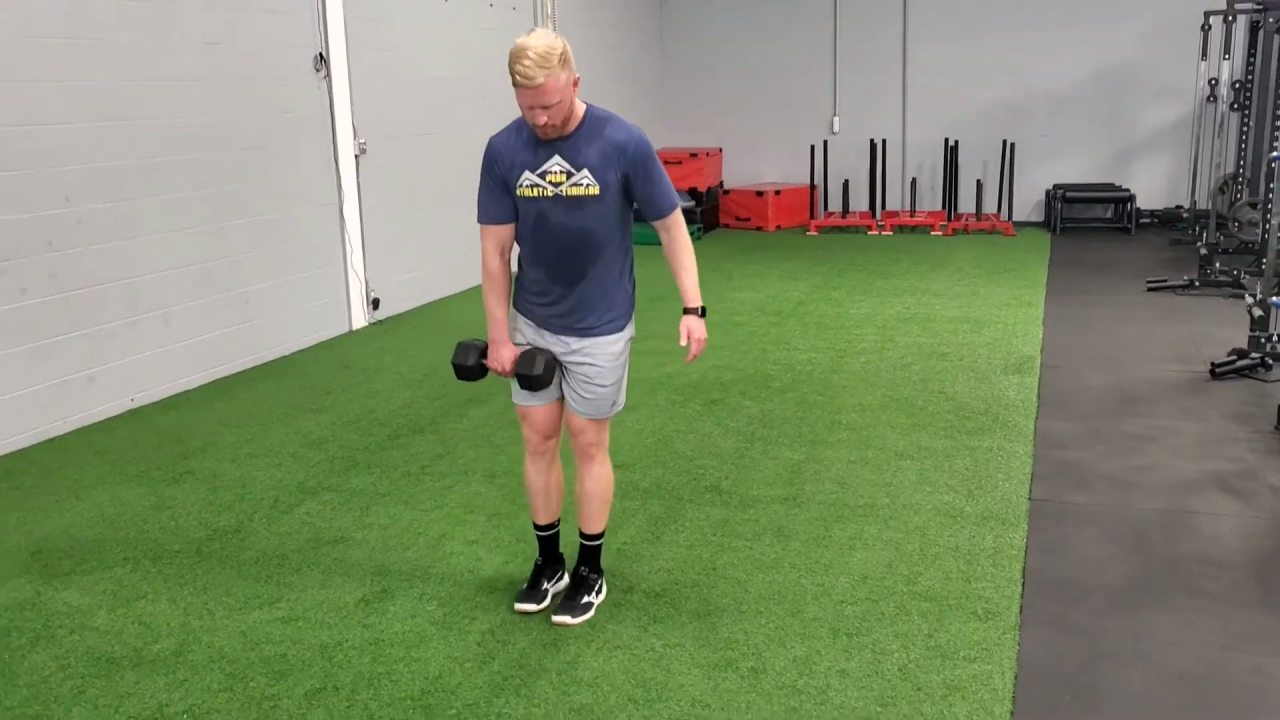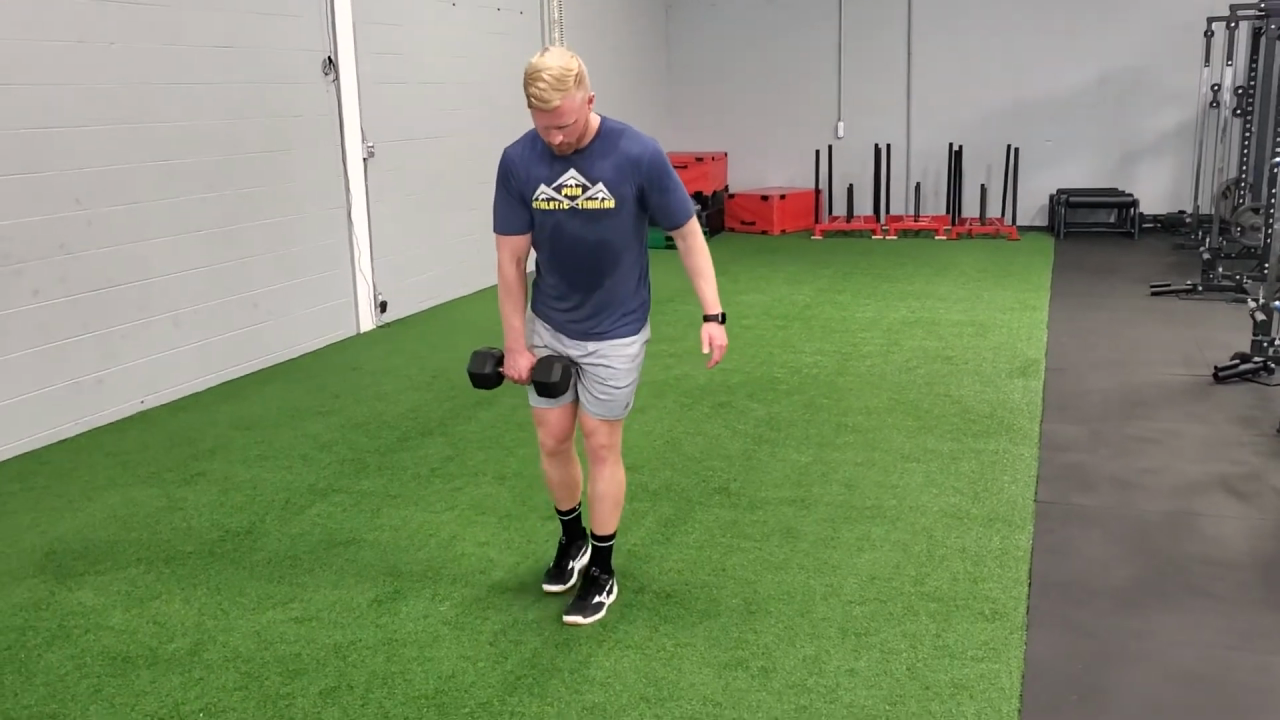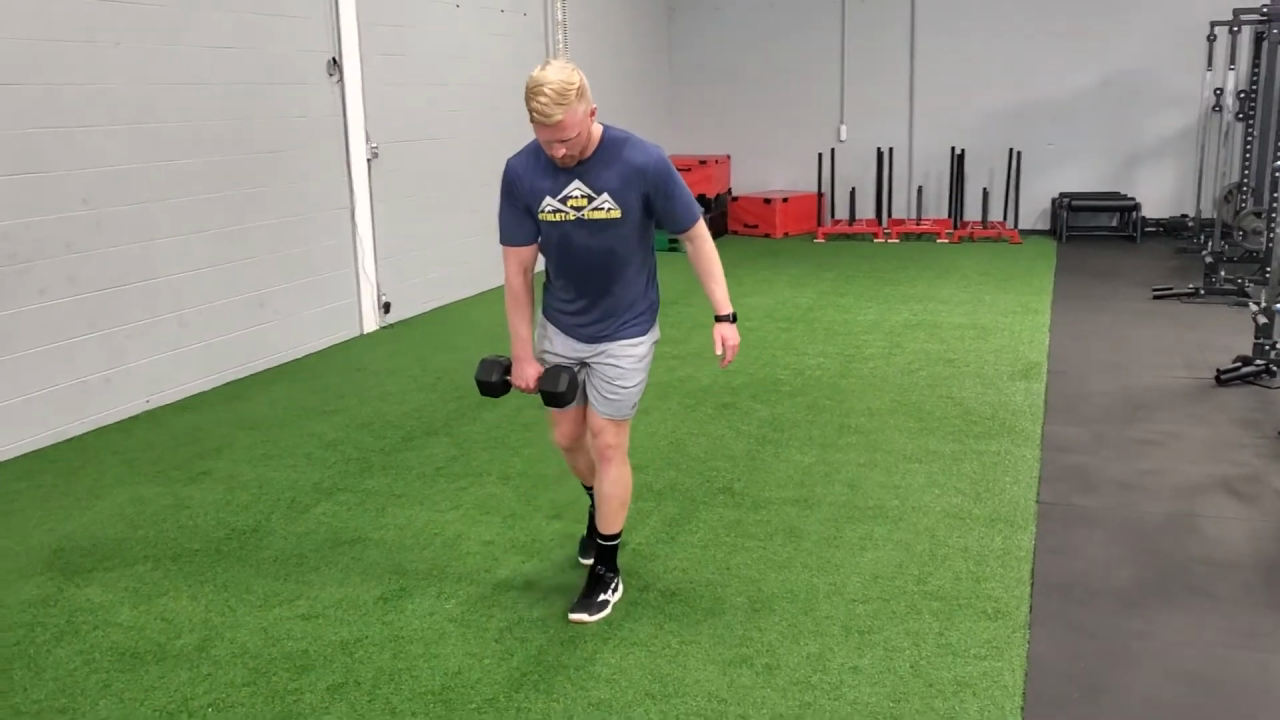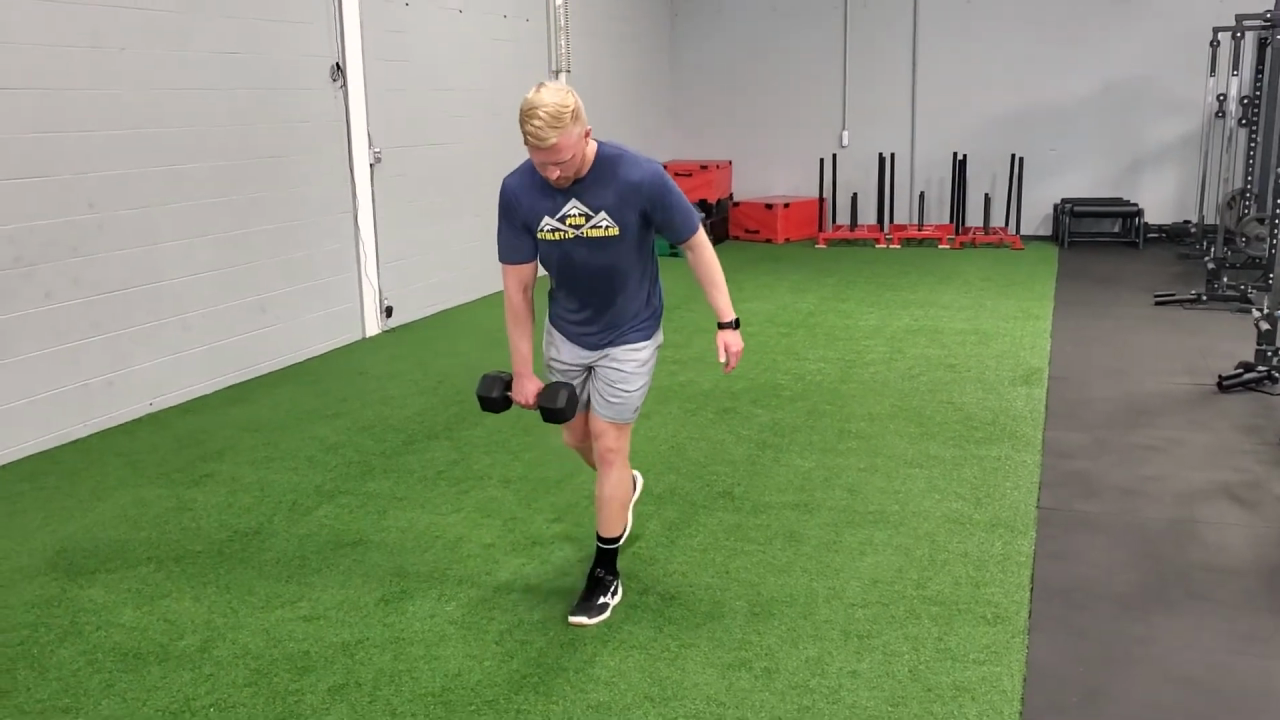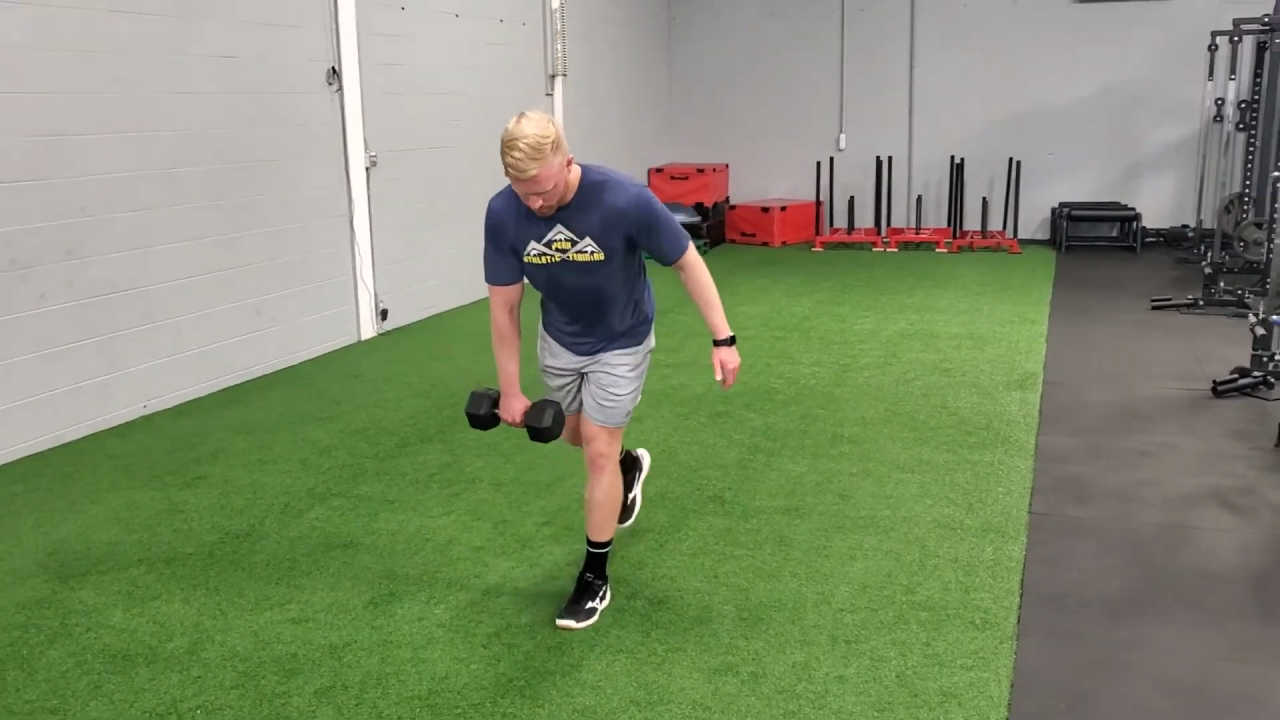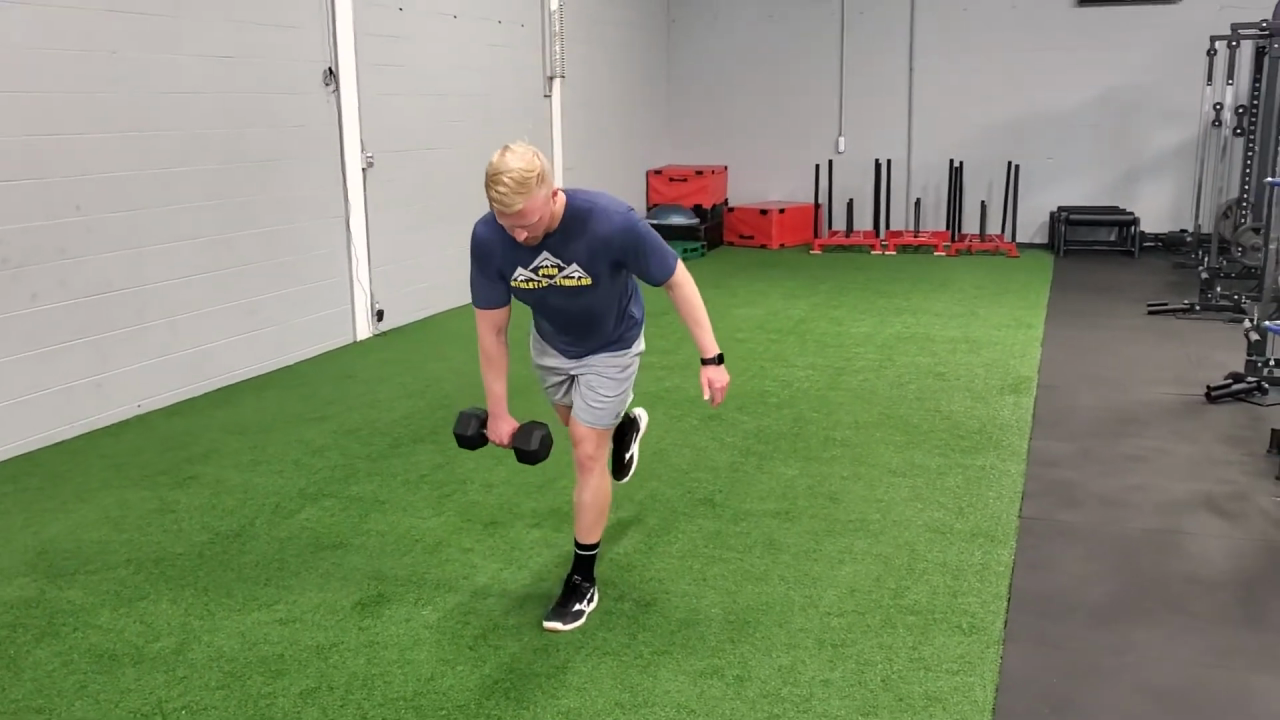
dt=0.3s
person 1, frame 1
left shoulder: (623, 143)
right shoulder: (503, 150)
left elbow: (670, 225)
right elbow: (495, 250)
left wrist: (692, 307)
right wrist: (498, 336)
left hip: (599, 326)
right hip: (532, 323)
left knee: (588, 443)
right knee: (538, 439)
left ankle: (590, 572)
right ankle: (548, 563)
person 1, frame 2
left shoulder: (638, 155)
right shoulder: (517, 161)
left elbow: (687, 233)
right elbow: (511, 259)
left wrist: (712, 314)
right wrist: (515, 345)
left hip: (615, 330)
right hip: (549, 326)
left knee: (601, 446)
right knee: (552, 441)
left ankle: (601, 571)
right ankle: (571, 539)
person 1, frame 3
left shoulder: (643, 163)
right shoulder: (521, 172)
left elbow: (694, 235)
right elbow: (518, 270)
left wrist: (723, 315)
right wrist: (523, 354)
left hip: (624, 331)
right hip: (559, 327)
left knee: (607, 444)
right knee: (568, 439)
left ankle: (606, 571)
right ankle: (601, 504)
person 1, frame 4
left shoulder: (639, 178)
right shoulder: (517, 190)
left elbow: (695, 244)
right elbow: (518, 286)
left wrist: (727, 321)
right wrist: (522, 371)
left hip: (628, 335)
right hip: (565, 334)
left knee: (608, 447)
right knee: (577, 439)
left ankle: (605, 574)
right ankle: (623, 486)
person 1, frame 5
left shoulder: (624, 199)
right shoulder: (502, 213)
left elbow: (686, 261)
right elbow: (504, 307)
left wrist: (722, 338)
right wrist: (510, 390)
left hip: (619, 342)
right hip: (559, 339)
left knee: (598, 452)
right knee: (576, 437)
left ankle: (594, 578)
right ankle: (629, 465)
person 1, frame 6
left shoulder: (611, 222)
right shoulder: (488, 238)
left elbow: (676, 279)
right elbow: (492, 329)
left wrist: (711, 357)
right wrist: (498, 411)
left hip: (609, 345)
right hip: (551, 343)
left knee: (587, 453)
right knee: (576, 428)
left ankle: (582, 580)
right ankle: (624, 425)
